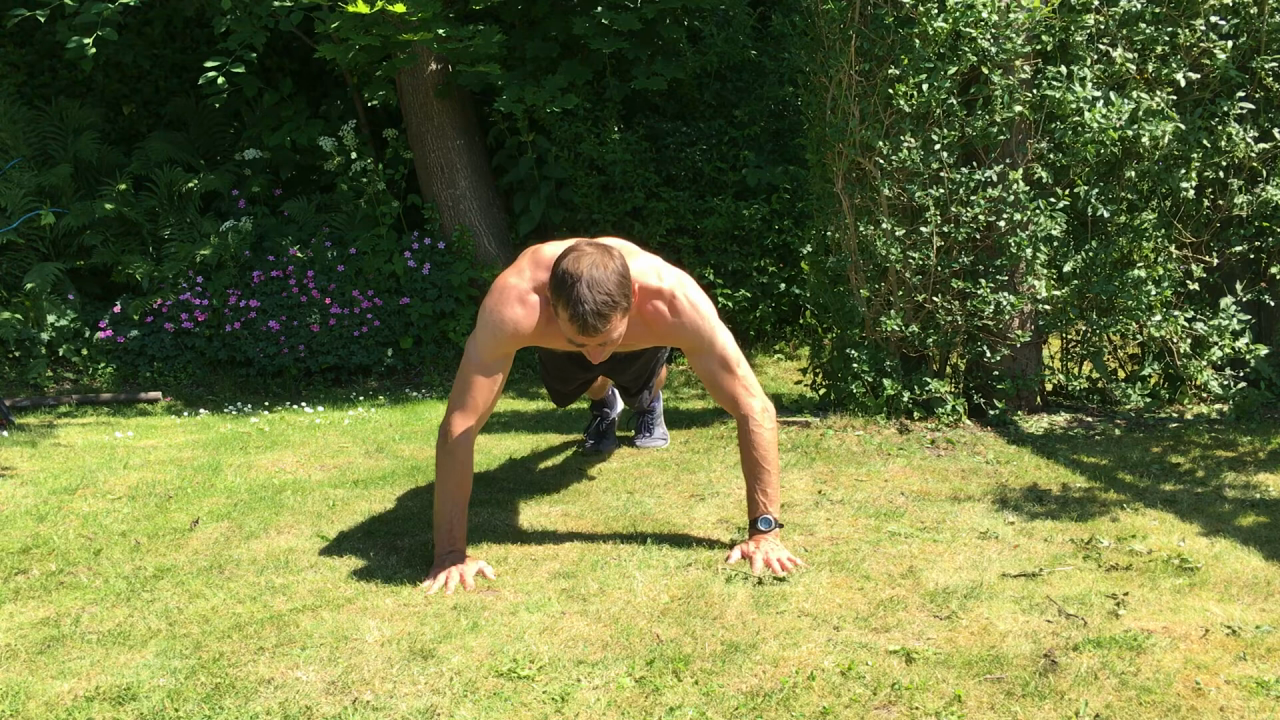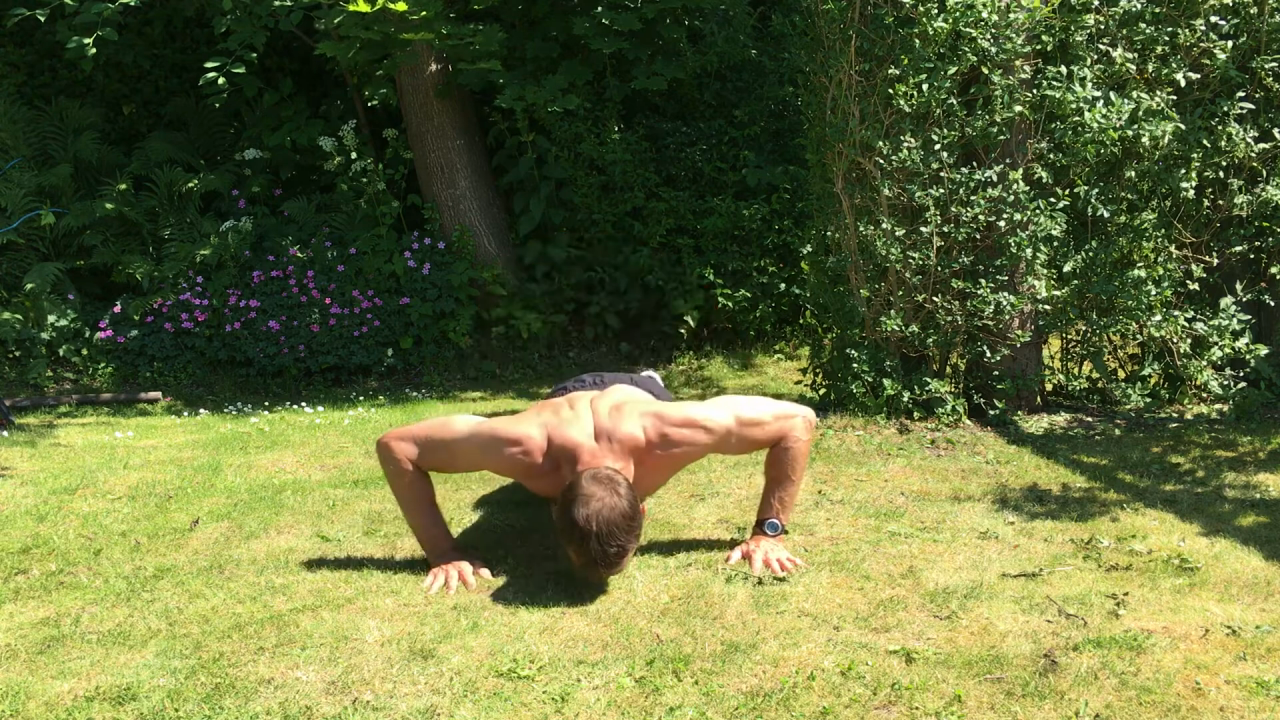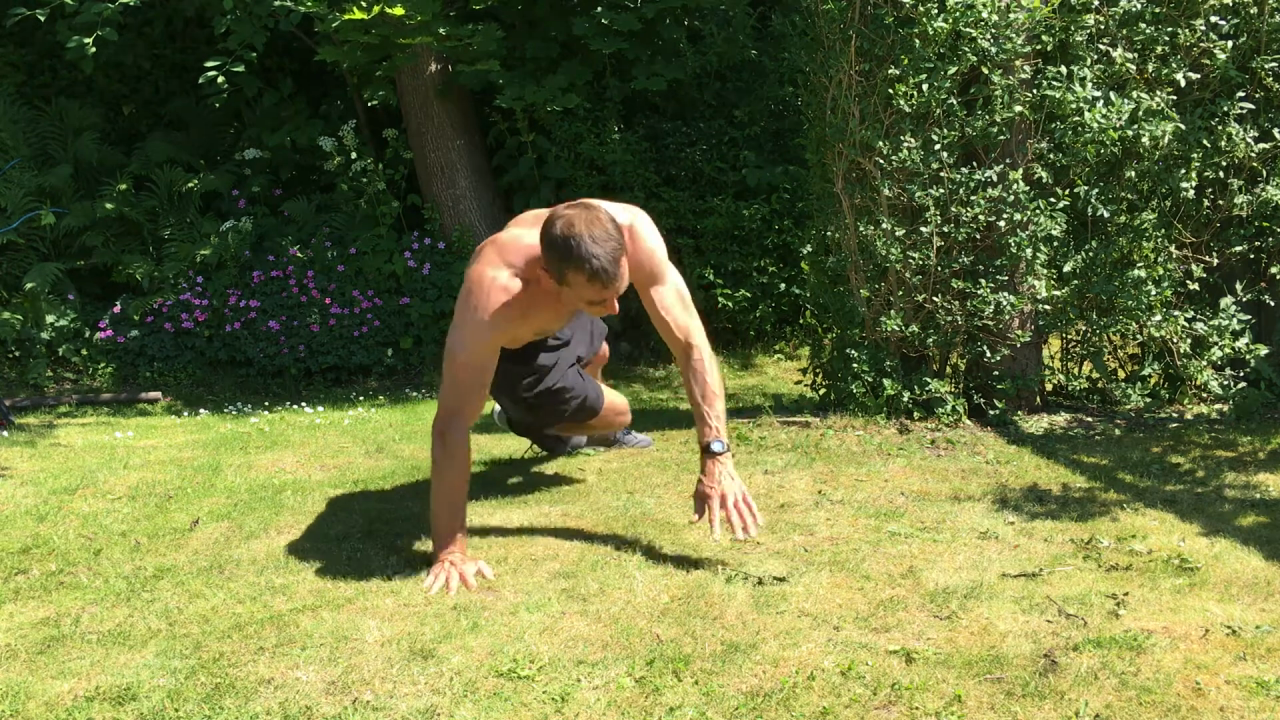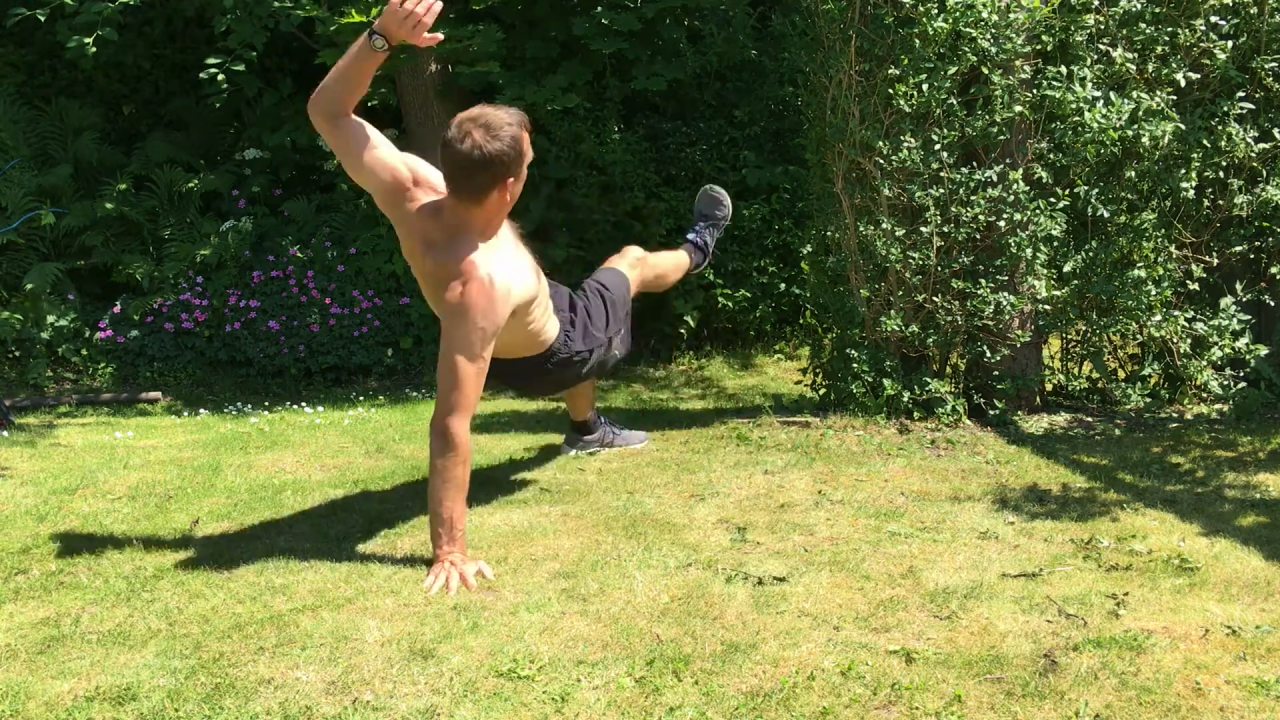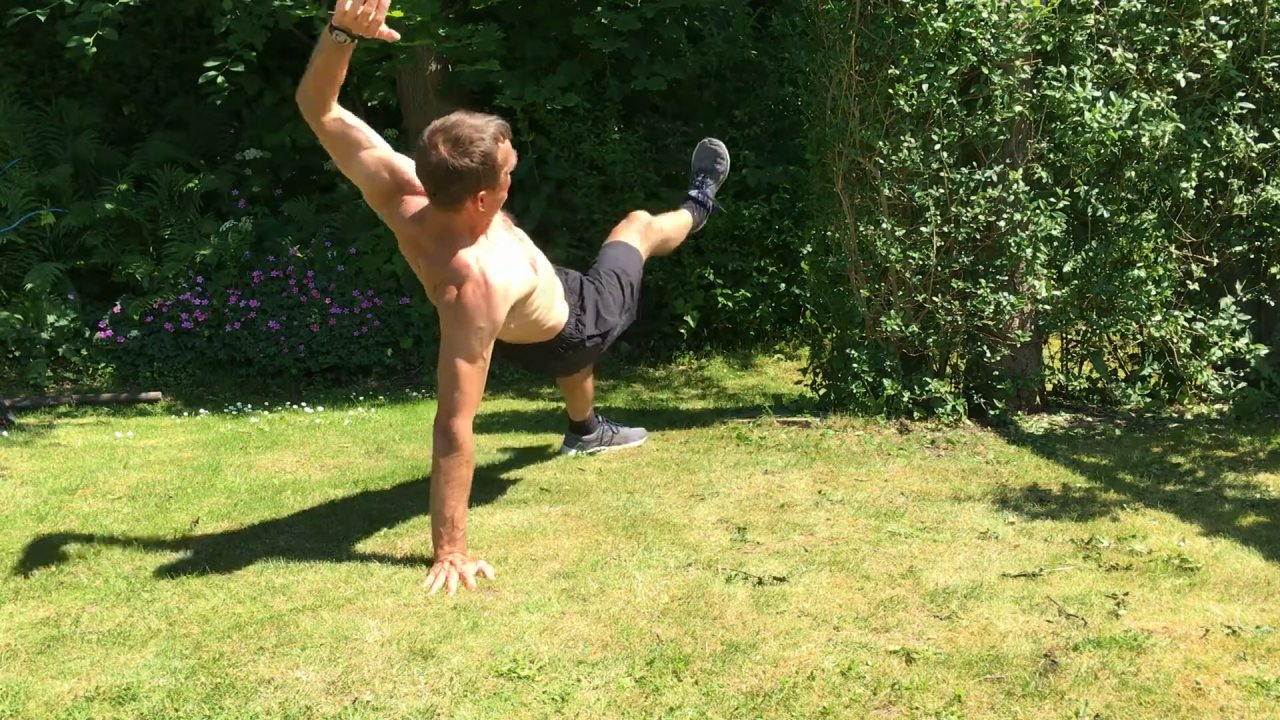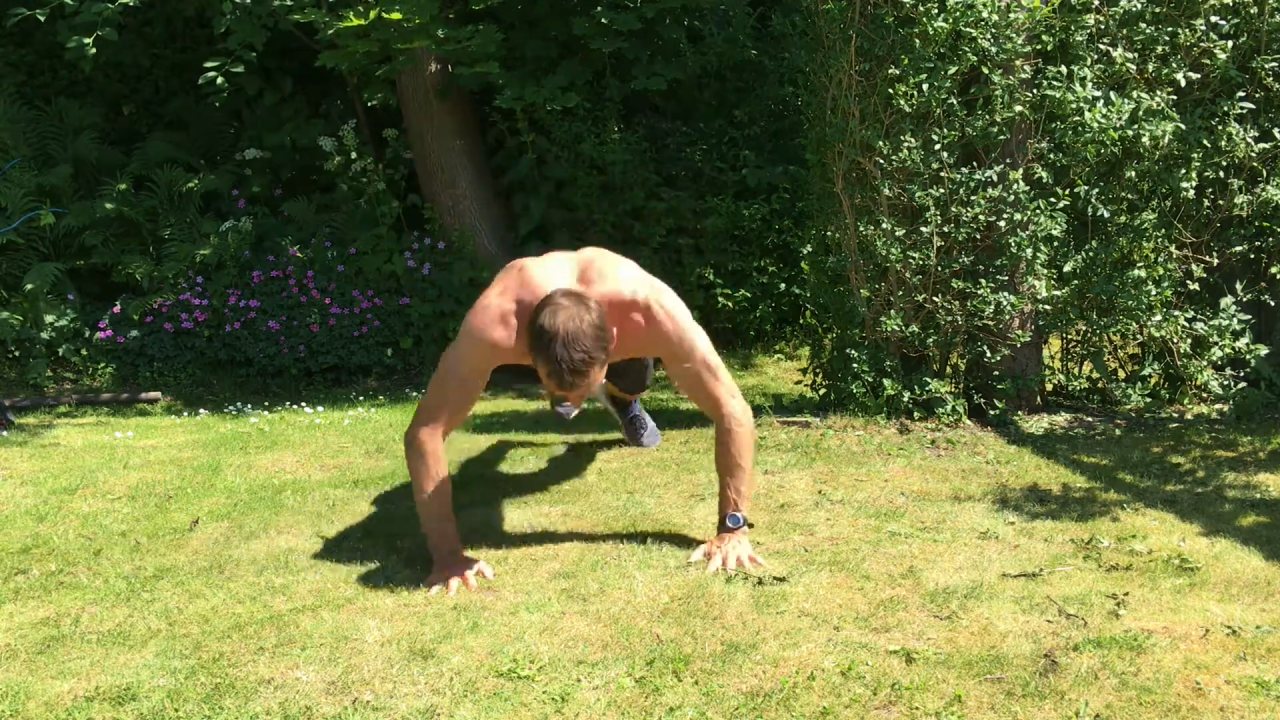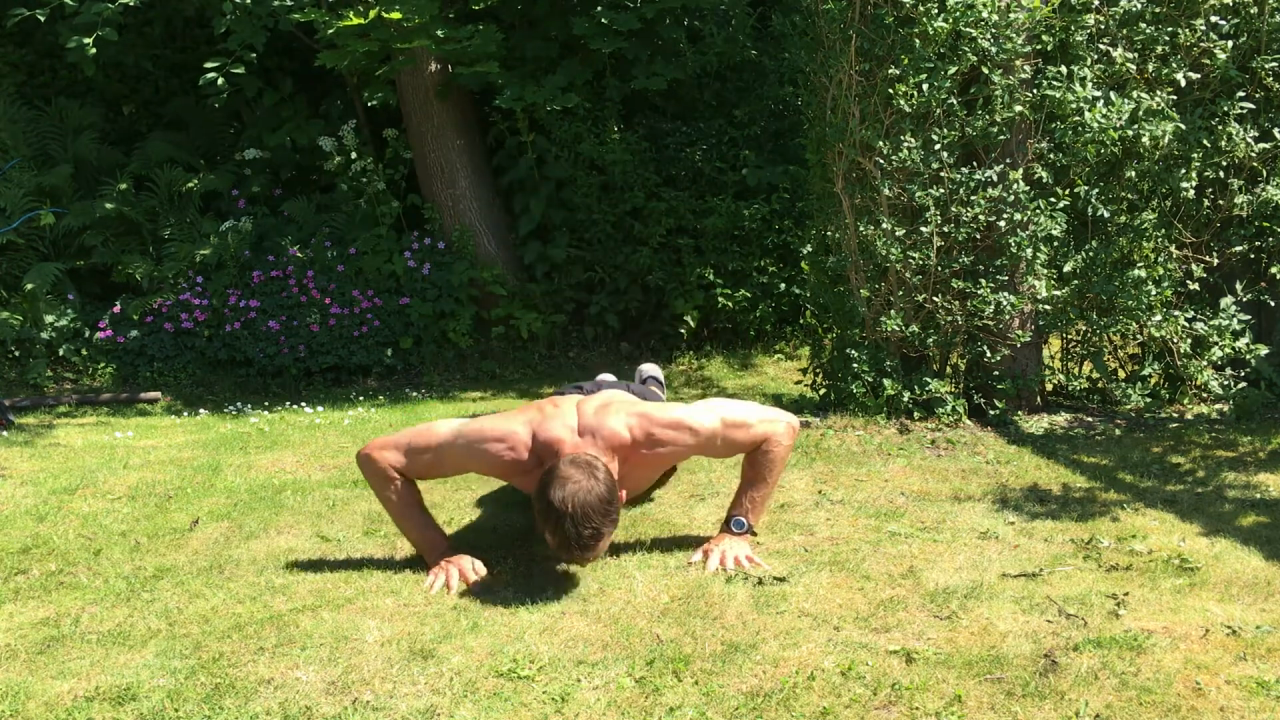
dt=0.7s
person 1, frame 1
left shoulder: (674, 301)
right shoulder: (517, 304)
left elbow: (755, 409)
right elbow: (460, 422)
left wrist: (764, 530)
right wrist: (450, 550)
left hip: (643, 334)
right hip: (557, 336)
left knee: (640, 391)
right knee: (571, 390)
left ankle: (649, 403)
right ankle: (604, 405)
person 1, frame 2
left shoulder: (669, 436)
right shoulder: (525, 449)
left elbow: (800, 422)
right elbow: (393, 446)
left wrist: (769, 532)
right wrist: (442, 554)
left hip: (636, 394)
right hip: (571, 398)
left ankle: (648, 384)
person 1, frame 3
left shoulder: (629, 231)
right shoulder: (494, 298)
left elbow: (690, 342)
right elbow: (453, 422)
left wrist: (716, 454)
right wrist: (449, 549)
left hip: (562, 318)
right hip: (512, 351)
left knee: (597, 357)
right knee: (613, 414)
left ankle: (566, 428)
right ankle: (548, 427)
person 1, frame 4
left shoulder: (411, 187)
right shoulder: (481, 286)
left elbow: (327, 111)
right elbow: (451, 426)
right wrist: (449, 552)
left hip: (506, 342)
right hip: (549, 356)
left knee: (575, 304)
right knee: (633, 261)
left ankle: (586, 430)
right ankle: (694, 250)
person 1, frame 5
left shoulder: (402, 194)
right shoulder: (474, 285)
left elbow: (319, 111)
right elbow: (456, 425)
right wrist: (449, 553)
left hip: (516, 337)
right hip: (567, 328)
right knee: (638, 226)
left ankle: (585, 429)
right ankle: (695, 208)
person 1, frame 6
left shoulder: (649, 311)
right shoulder: (494, 325)
left elbow: (733, 410)
right elbow: (424, 433)
left wrist: (733, 526)
right wrist: (446, 552)
left knee: (628, 387)
right knee: (561, 395)
left ankle: (622, 399)
person 1, frame 7
left shoulder: (653, 432)
right shoulder: (509, 447)
left elbow: (783, 427)
right elbow: (374, 455)
left wrist: (736, 531)
right wrist: (440, 554)
right hip: (577, 402)
left ankle: (649, 385)
